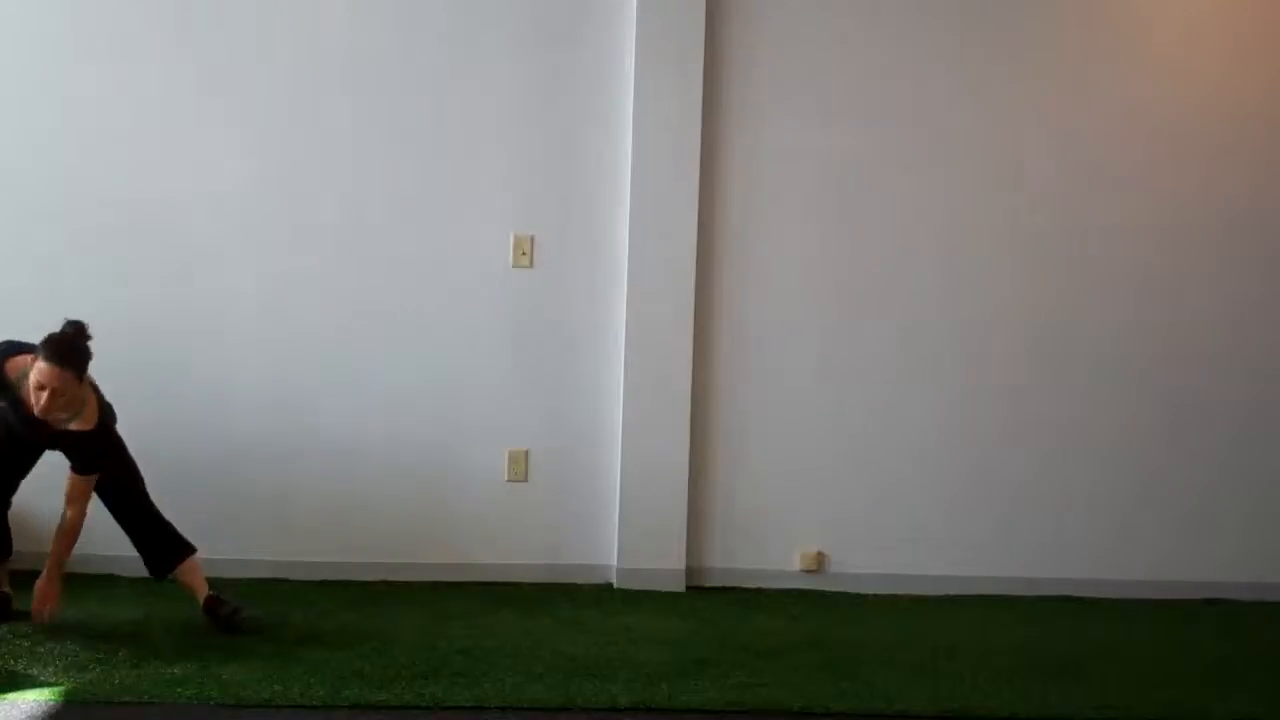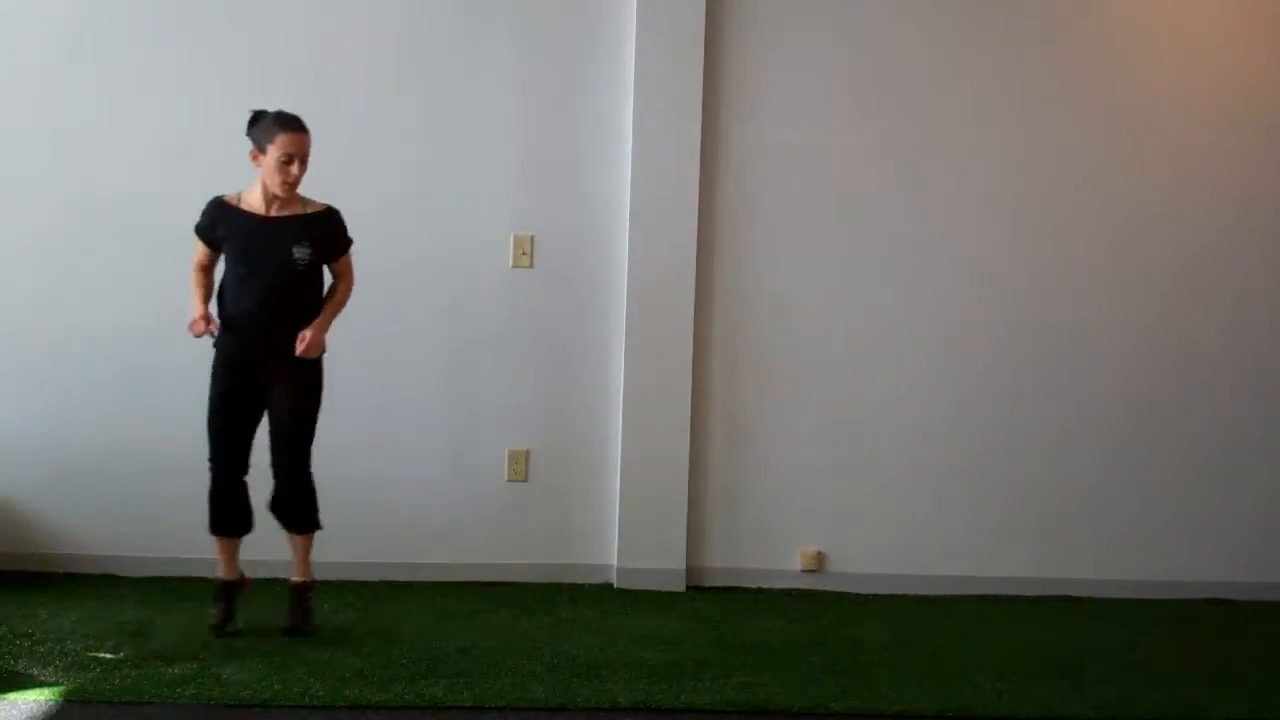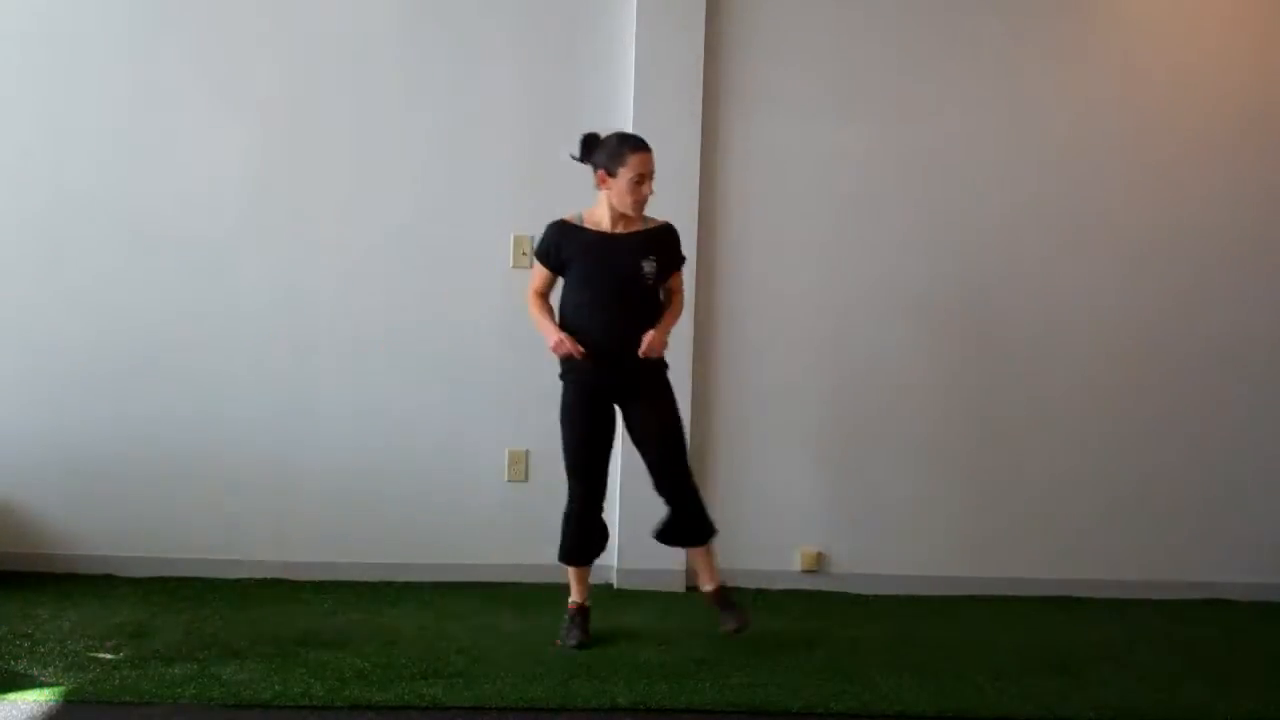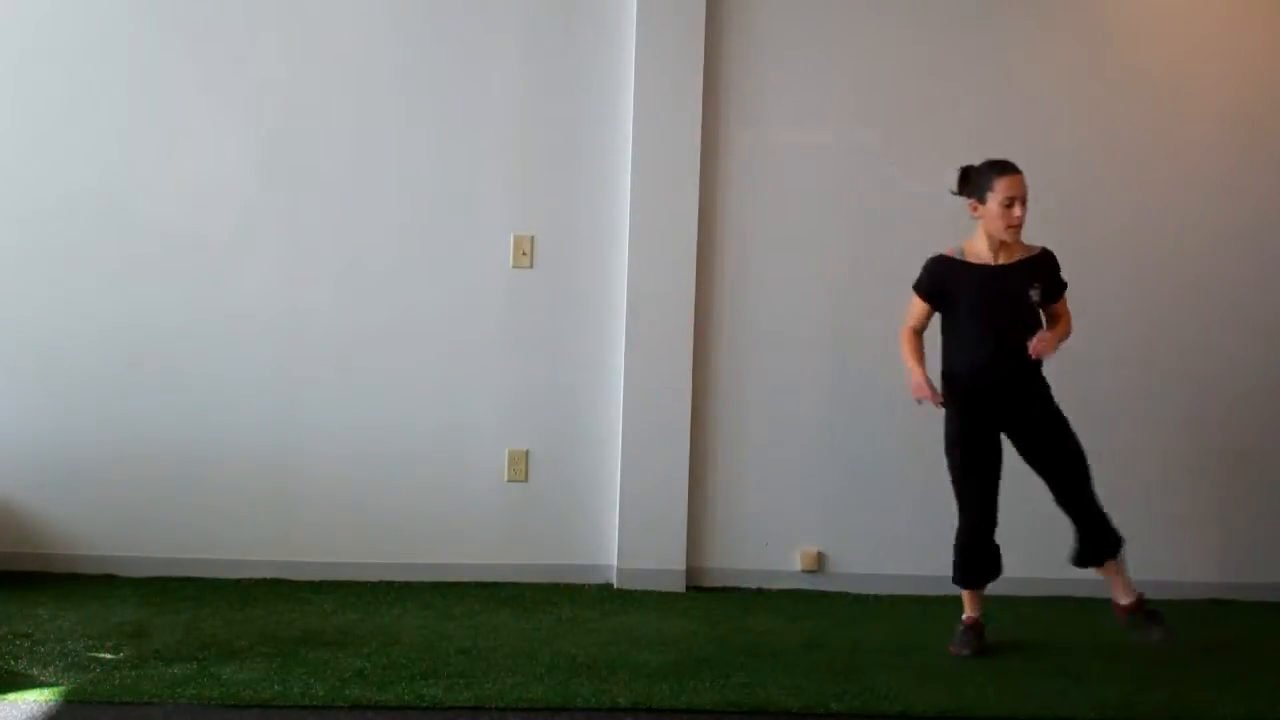
dt=0.7s
person 1, frame 1
left shoulder: (89, 421)
left elbow: (75, 508)
left wrist: (51, 578)
left hip: (83, 436)
left knee: (138, 512)
left ankle: (208, 598)
person 1, frame 2
left shoulder: (322, 220)
right shoulder: (223, 212)
left elbow: (343, 279)
right elbow: (202, 265)
left wrist: (321, 325)
right wrist: (201, 308)
left hip: (294, 359)
right hip: (234, 352)
left knee: (290, 466)
right knee: (226, 466)
left ankle: (301, 582)
right ankle: (228, 578)
person 1, frame 3
left shoulder: (659, 237)
right shoulder: (566, 233)
left elbow: (675, 296)
right elbow: (535, 294)
left wrist: (663, 329)
right wrist: (552, 331)
left hip: (643, 375)
right hip: (583, 378)
left knee: (674, 478)
right knee: (586, 489)
left ankle: (712, 586)
right ankle: (578, 603)
person 1, frame 4
left shoulder: (1039, 262)
right shoulder: (945, 269)
left elbow: (1061, 318)
right elbow: (910, 331)
left wrist: (1053, 337)
right wrist: (917, 374)
left hip: (1029, 396)
right hip: (969, 404)
left knee: (1078, 497)
right knee: (976, 513)
left ankle: (1126, 600)
right ankle: (970, 617)
